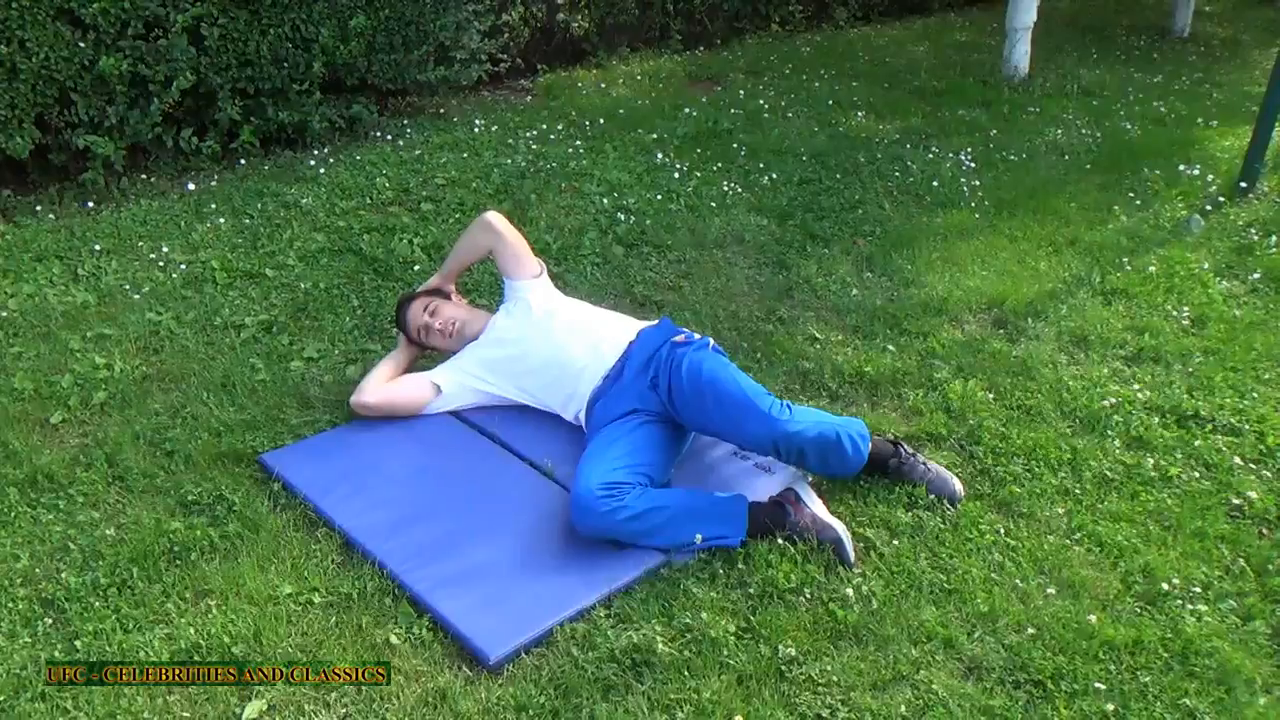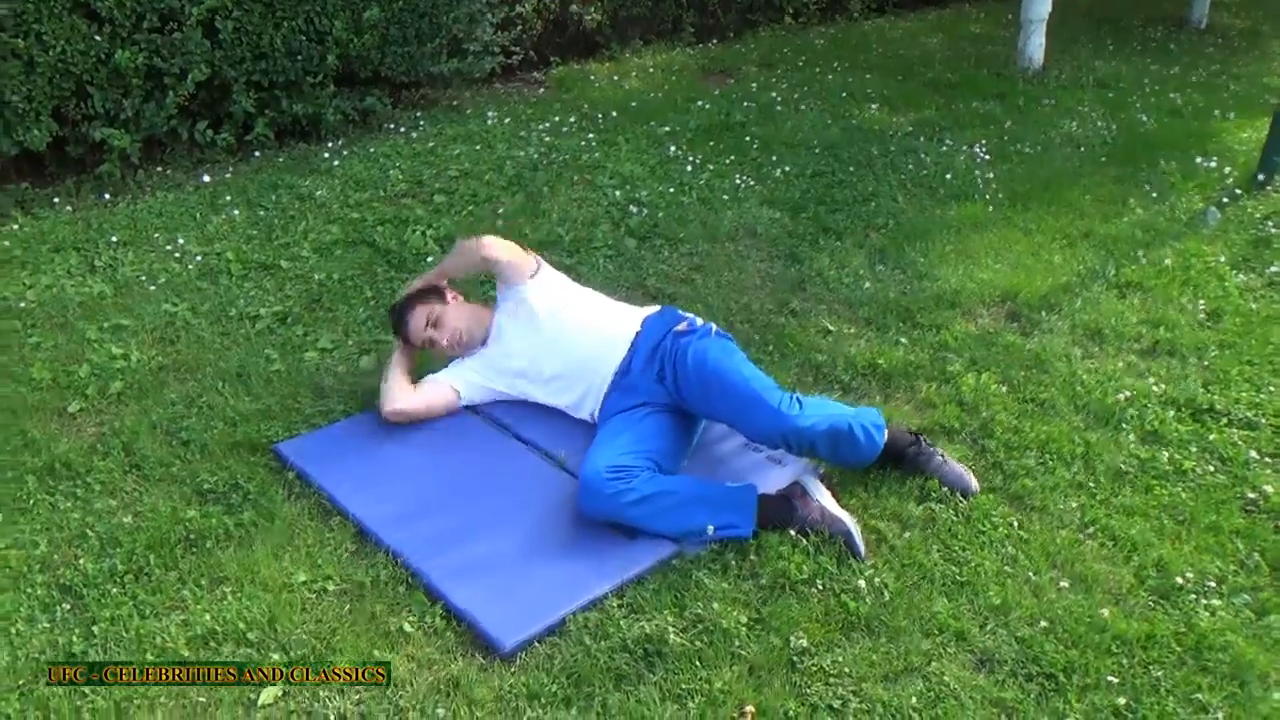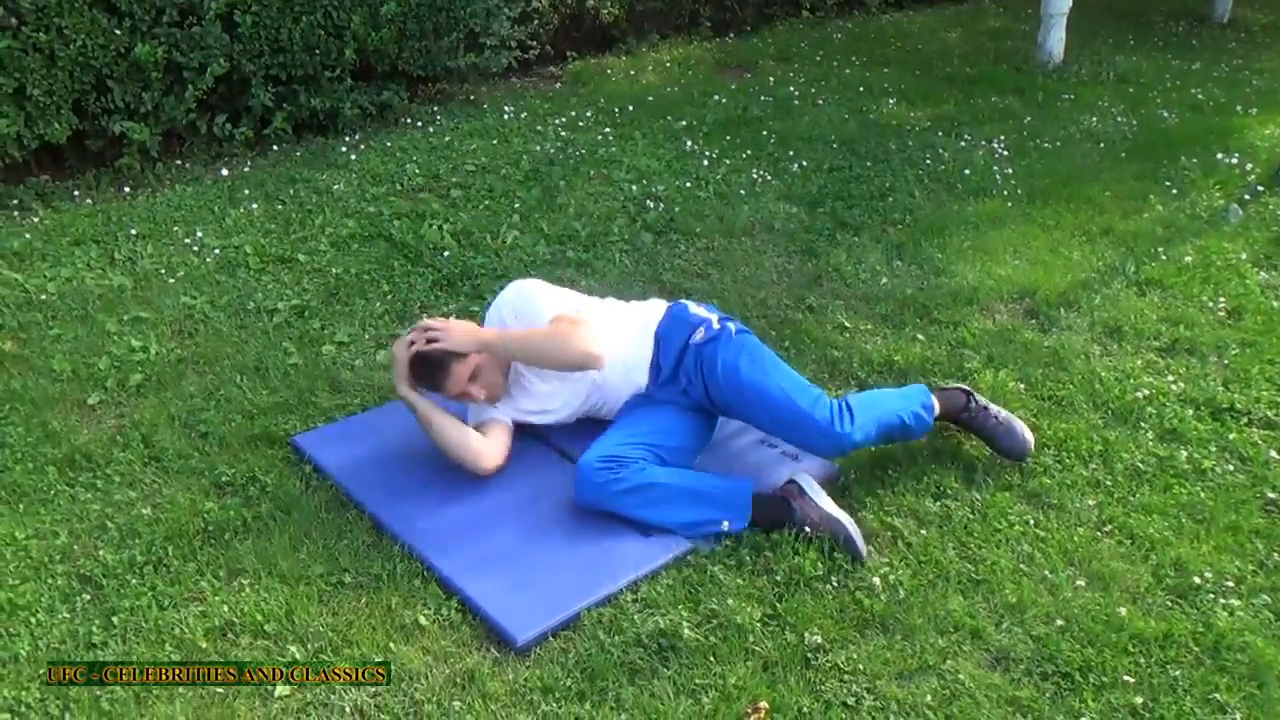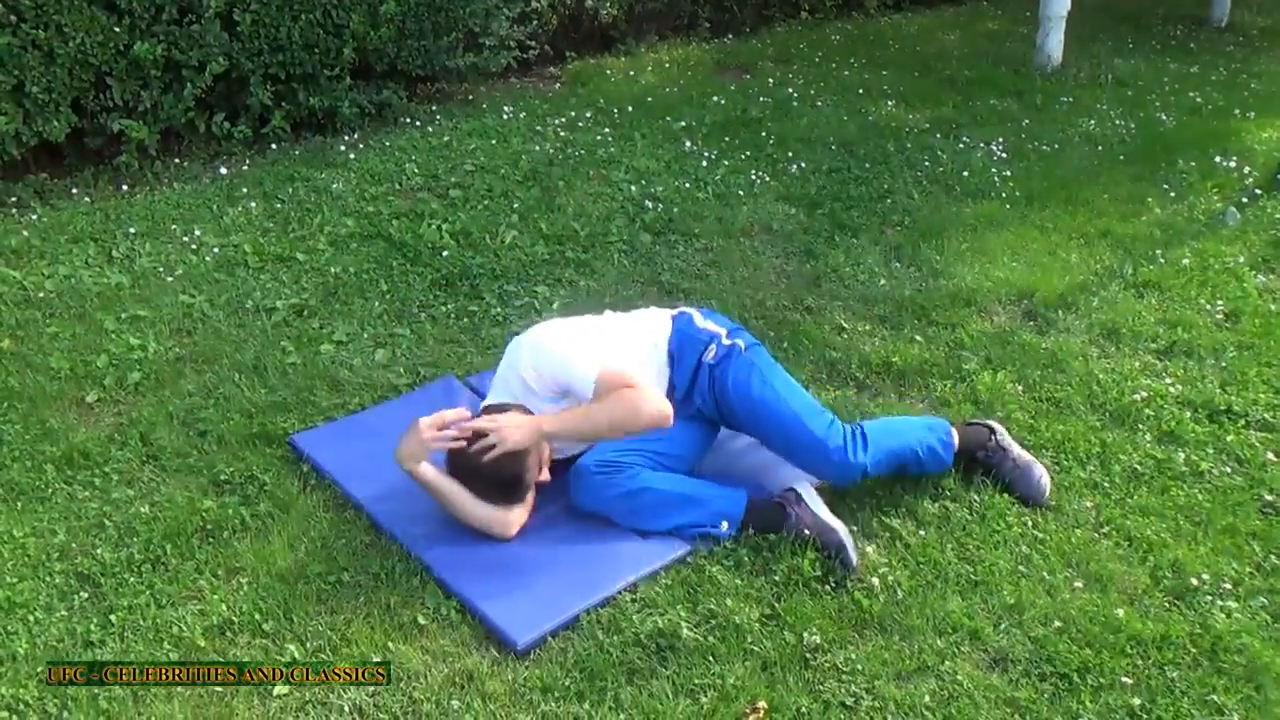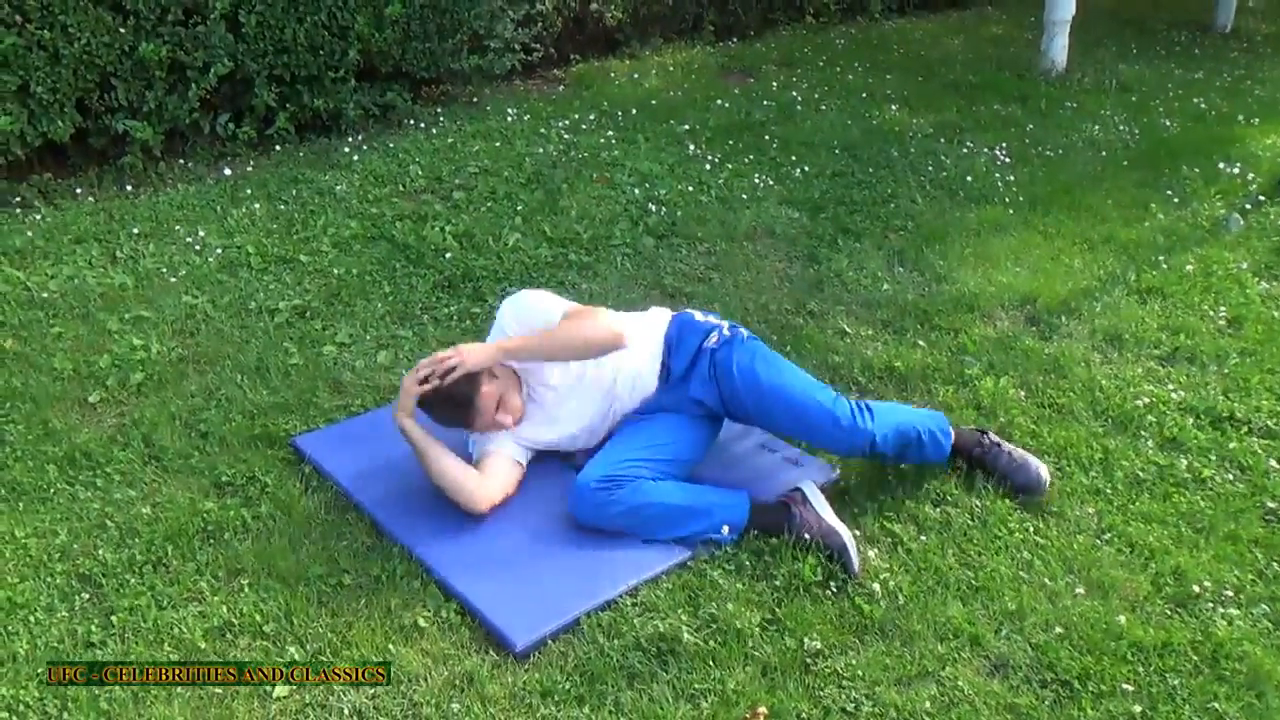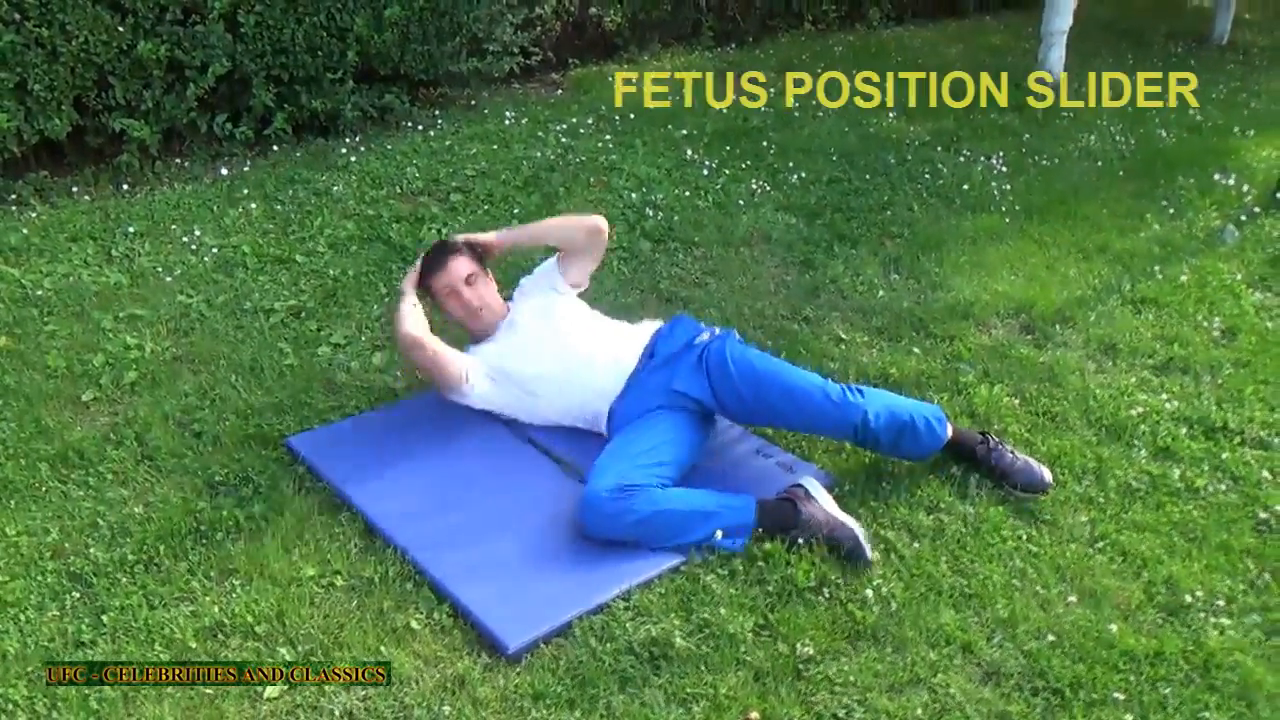
dt=0.5s
person 1, frame 1
left shoulder: (525, 297)
right shoulder: (463, 376)
left elbow: (492, 223)
right elbow: (367, 399)
left wrist: (440, 281)
right wrist: (405, 348)
left hip: (658, 354)
right hip: (616, 415)
left knee: (773, 427)
right knee: (593, 507)
left ankle: (884, 455)
right ankle: (777, 516)
person 1, frame 2
left shoulder: (522, 292)
right shoulder: (473, 373)
left elbow: (488, 248)
right elbow: (397, 406)
left wrist: (428, 279)
right wrist: (402, 351)
left hip: (664, 343)
right hip: (627, 407)
left knee: (779, 418)
right knee: (600, 490)
left ankle: (899, 445)
right ankle: (786, 508)
person 1, frame 3
left shoulder: (516, 303)
right shoulder: (494, 399)
left elbow: (589, 348)
right elbow: (483, 460)
left wrist: (483, 339)
right wrist: (411, 397)
left hip: (685, 343)
right hip: (655, 403)
left knee: (831, 428)
right knee: (595, 477)
left ankle: (950, 404)
right ankle: (776, 508)
person 1, frame 4
left shoulder: (534, 358)
right shoulder: (497, 440)
left elbow: (651, 407)
right elbow: (506, 524)
left wrist: (542, 425)
right wrist: (414, 467)
left hip: (694, 352)
right hip: (679, 417)
left knee: (839, 454)
right knee: (590, 483)
left ankle: (972, 440)
right ankle: (776, 514)
person 1, frame 5
left shoulder: (519, 315)
right shoulder: (500, 438)
left elbow: (611, 331)
right elbow: (477, 497)
left wrist: (497, 347)
right wrist: (409, 425)
left hip: (686, 349)
right hip: (657, 417)
left knee: (846, 425)
right knee: (592, 497)
left ankle: (970, 443)
right ankle: (779, 517)
person 1, frame 6
left shoulder: (537, 293)
right shoulder: (474, 375)
left elbow: (594, 229)
right elbow: (412, 339)
left wrist: (497, 238)
right wrist: (411, 289)
left hip: (677, 350)
right hip: (641, 415)
left knee: (834, 405)
right knee: (601, 507)
left ankle: (969, 444)
right ankle: (783, 514)
